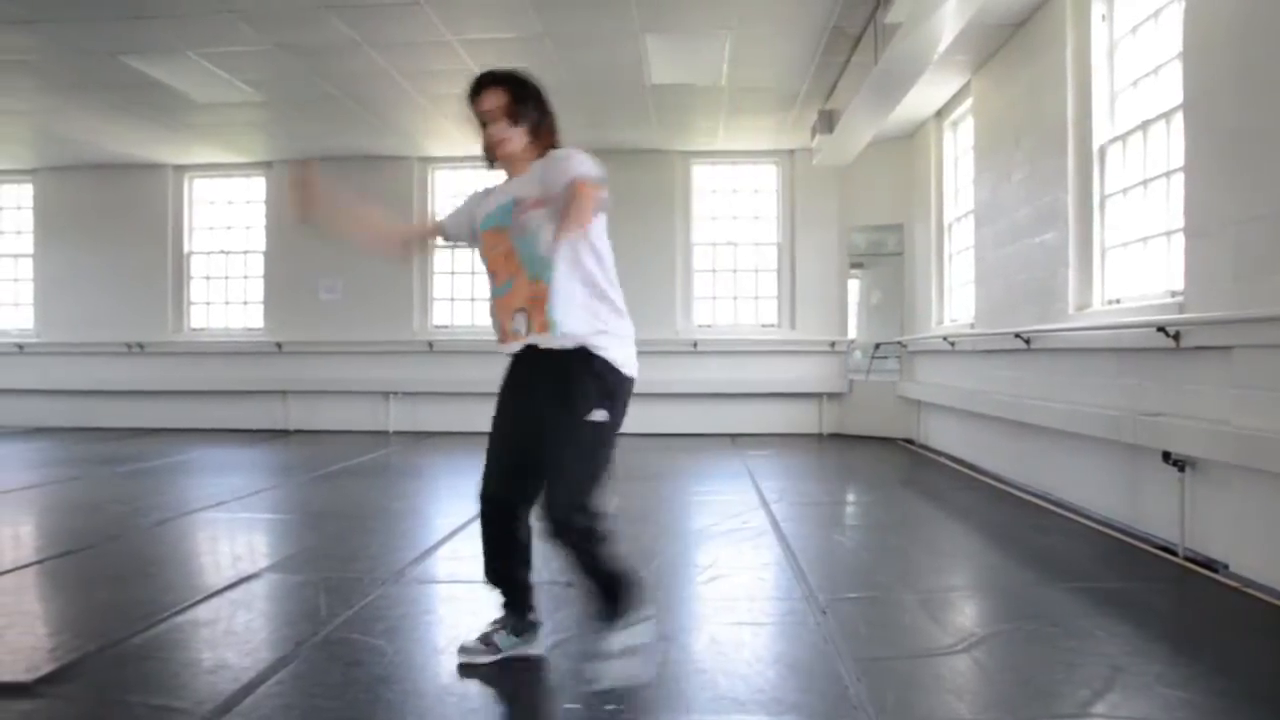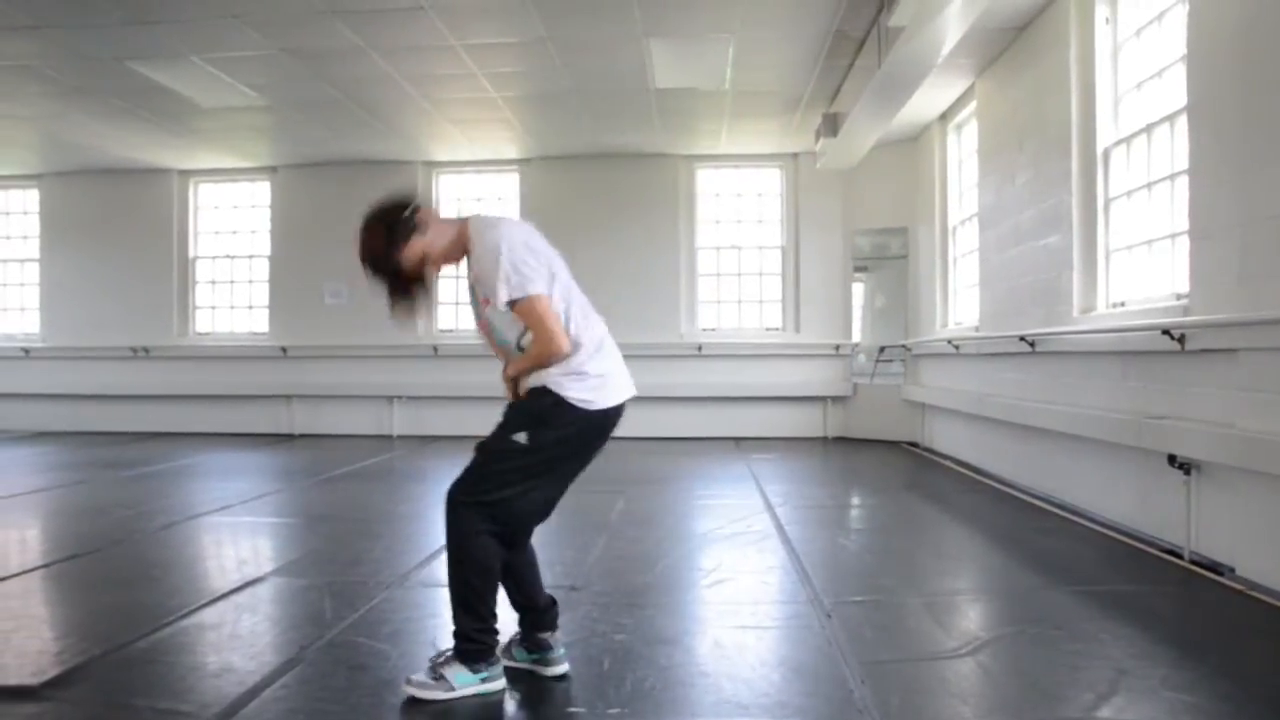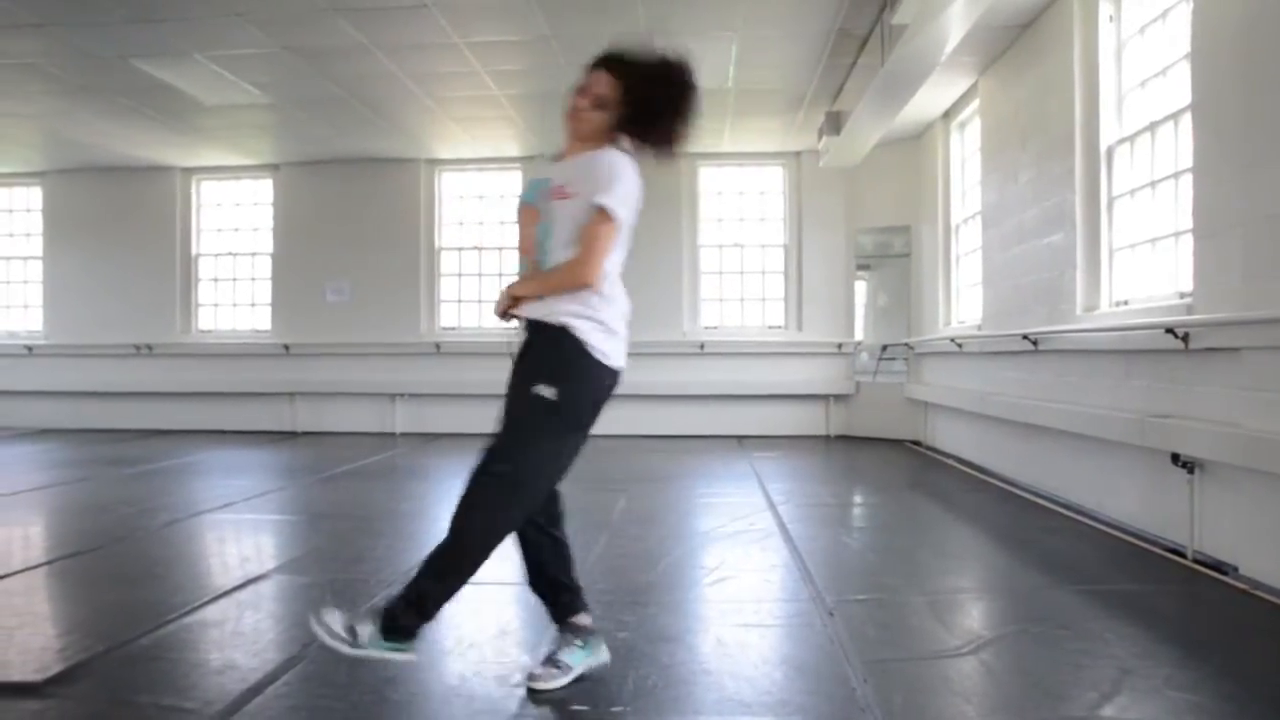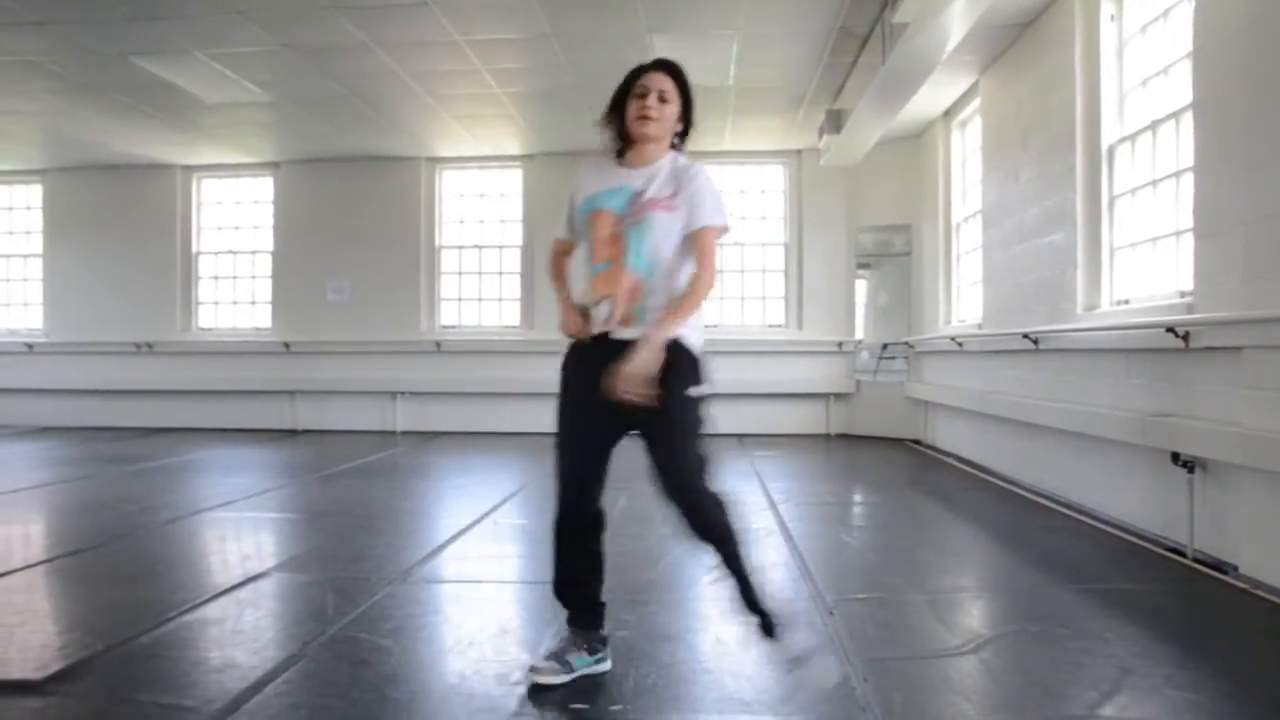
dt=0.3s
person 1, frame 1
left shoulder: (566, 167)
right shoulder: (484, 204)
left elbow: (586, 196)
right elbow: (405, 239)
left wrist: (570, 226)
right wrist: (329, 209)
left hip: (593, 359)
right hip: (531, 365)
left knee: (566, 505)
right knee: (502, 500)
left ankle: (625, 608)
right ankle: (520, 619)
person 1, frame 2
left shoulder: (497, 244)
right shoulder: (486, 240)
left elbow: (554, 341)
left wrist: (512, 375)
left hip: (578, 397)
right hip: (569, 394)
left knee: (470, 503)
right knee: (502, 517)
left ankle: (475, 658)
right ankle: (540, 639)
person 1, frame 3
left shoulder: (615, 170)
right shoulder: (558, 169)
left elbow: (586, 271)
left wrist: (516, 291)
left hip: (576, 350)
right hip: (550, 344)
left knee: (502, 483)
right knee: (525, 493)
left ankle: (400, 624)
right ankle: (576, 628)
person 1, frame 4
left shoulder: (691, 177)
right shoulder: (591, 180)
left elbow: (704, 275)
right elbow: (558, 255)
left wrist: (650, 346)
right wrist: (569, 306)
left hip: (664, 354)
right hip: (591, 353)
left knee: (686, 486)
right knee: (575, 496)
left ankle: (764, 617)
right ankle: (586, 635)
